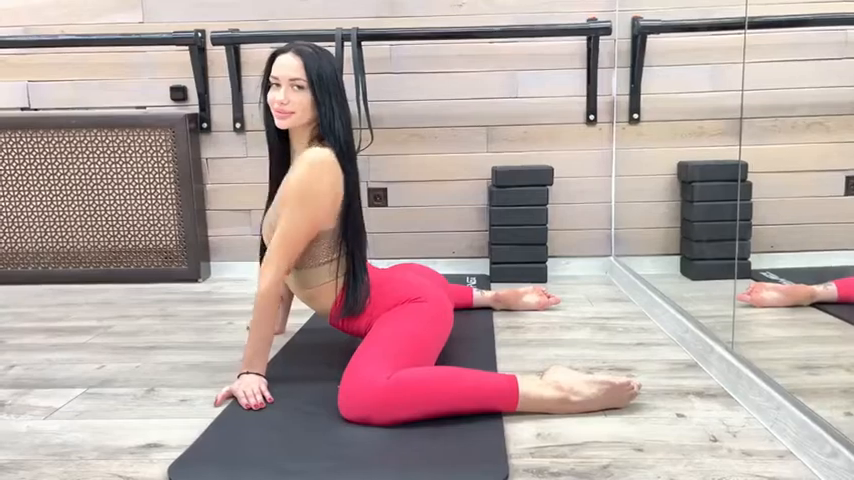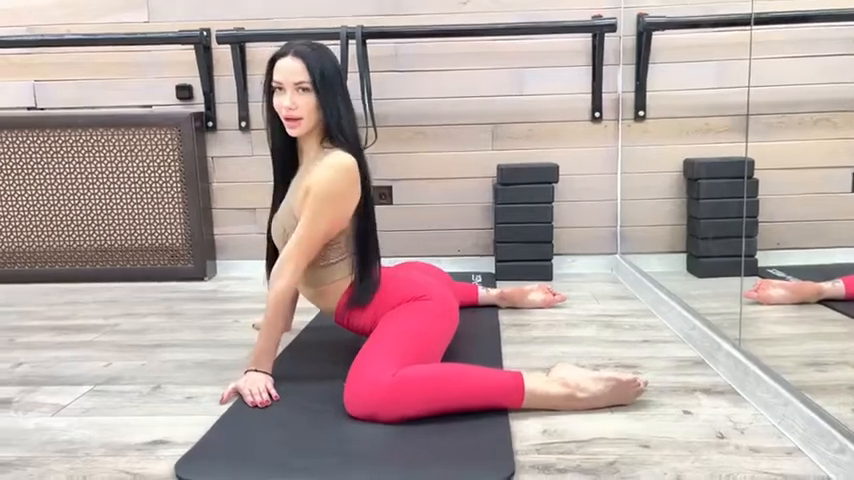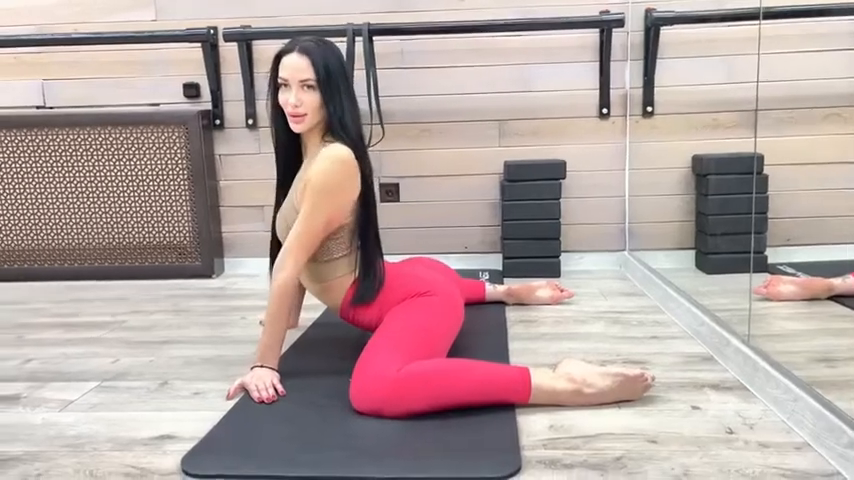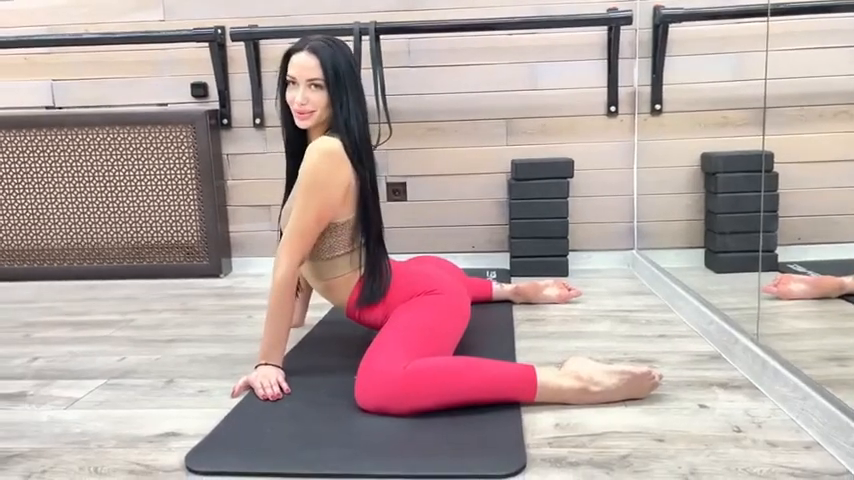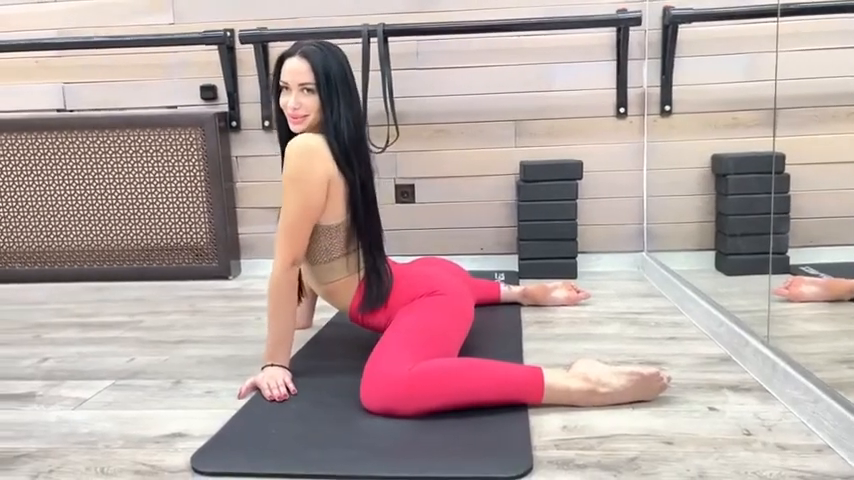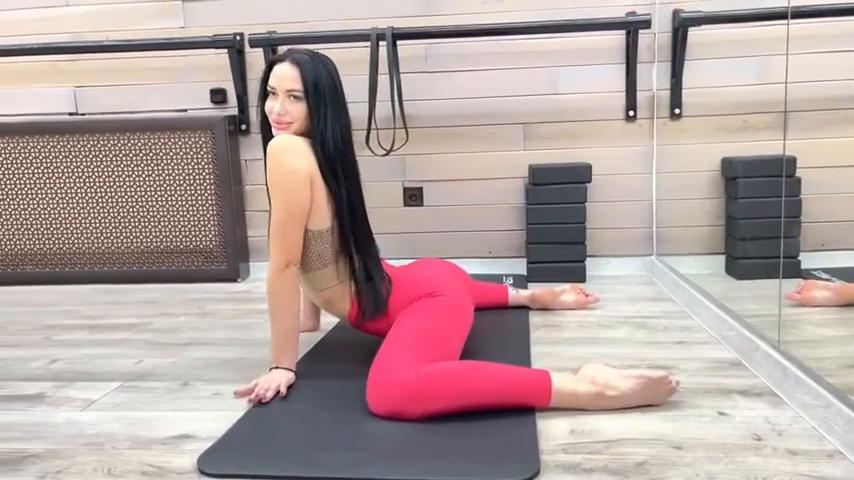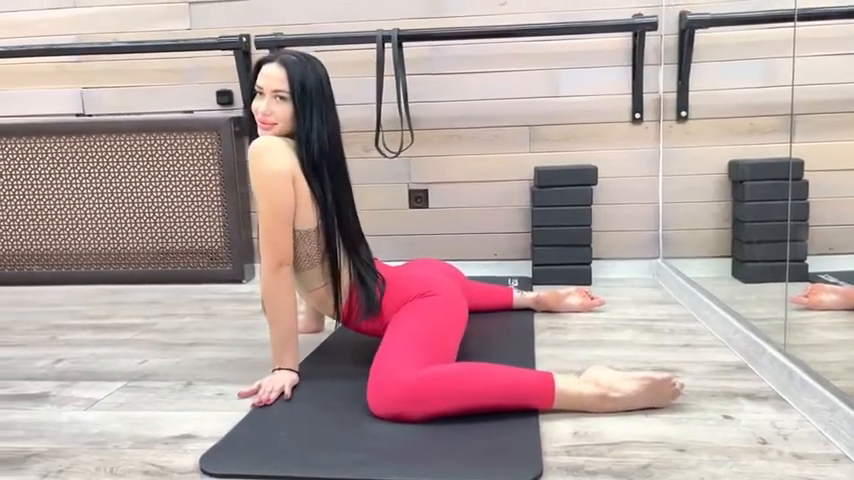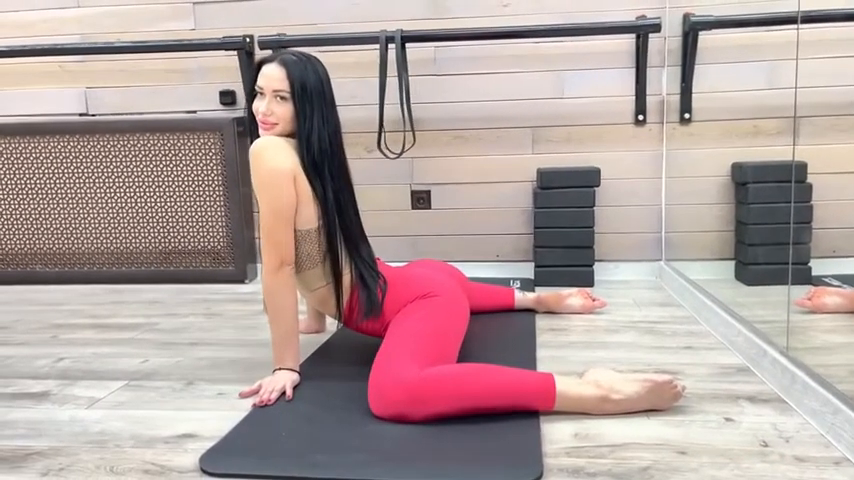
dt=0.4s
person 1, frame 1
left shoulder: (315, 166)
right shoulder: (300, 159)
left elbow: (272, 272)
right elbow: (286, 265)
left wrist: (252, 368)
right wrist: (276, 318)
left hip: (407, 302)
right hip: (391, 288)
left knee: (361, 399)
left ankle: (551, 391)
right ankle: (493, 297)
person 1, frame 2
left shoulder: (335, 168)
right shoulder: (304, 158)
left elbow: (288, 270)
right elbow: (295, 265)
left wrist: (258, 366)
right wrist: (280, 319)
left hip: (411, 300)
right hip: (397, 287)
left knee: (369, 396)
left ankle: (558, 387)
right ankle: (498, 294)
person 1, frame 3
left shoulder: (334, 160)
right shoulder: (308, 153)
left elbow: (289, 266)
right elbow: (304, 259)
left wrist: (264, 363)
right wrist: (289, 314)
left hip: (415, 296)
right hip: (404, 281)
left knee: (375, 390)
left ankle: (565, 383)
right ankle: (505, 291)
person 1, frame 4
left shoulder: (325, 153)
right shoulder: (323, 149)
left elbow: (289, 260)
right elbow: (311, 254)
left wrist: (269, 361)
right wrist: (297, 311)
left hip: (423, 295)
right hip: (412, 280)
left knee: (380, 388)
left ankle: (572, 382)
right ankle: (514, 290)
person 1, frame 5
left shoulder: (306, 150)
right shoulder: (329, 148)
left elbow: (287, 262)
right elbow: (313, 253)
left wrist: (275, 362)
right wrist: (302, 312)
left hip: (427, 296)
right hip: (418, 280)
left knee: (386, 390)
left ankle: (579, 383)
right ankle: (522, 292)
person 1, frame 6
left shoulder: (287, 152)
right shoulder: (316, 152)
left elbow: (284, 264)
right elbow: (315, 257)
left wrist: (282, 364)
right wrist: (310, 315)
left hip: (425, 296)
right hip: (417, 282)
left knee: (393, 393)
left ankle: (589, 387)
right ankle: (532, 296)
person 1, frame 7
left shoulder: (268, 153)
right shoulder: (307, 153)
left elbow: (277, 265)
left wrist: (285, 365)
right wrist: (316, 315)
left hip: (420, 296)
right hip: (413, 282)
left knee: (394, 394)
left ankle: (593, 389)
right ankle: (536, 298)
person 1, frame 8
left shoulder: (270, 154)
right shoulder: (310, 153)
left elbow: (278, 265)
left wrist: (285, 365)
right wrist: (316, 315)
left hip: (416, 297)
right hip: (412, 283)
left knee: (394, 394)
left ankle: (594, 391)
right ankle: (537, 299)
